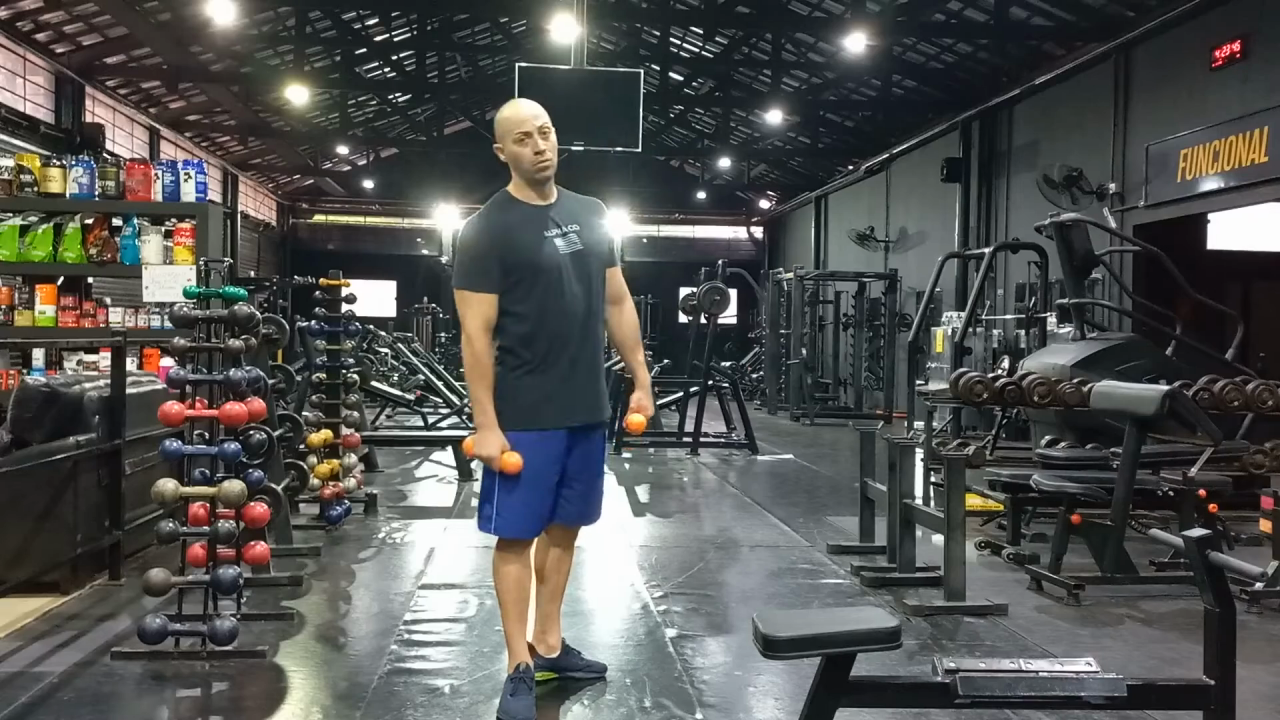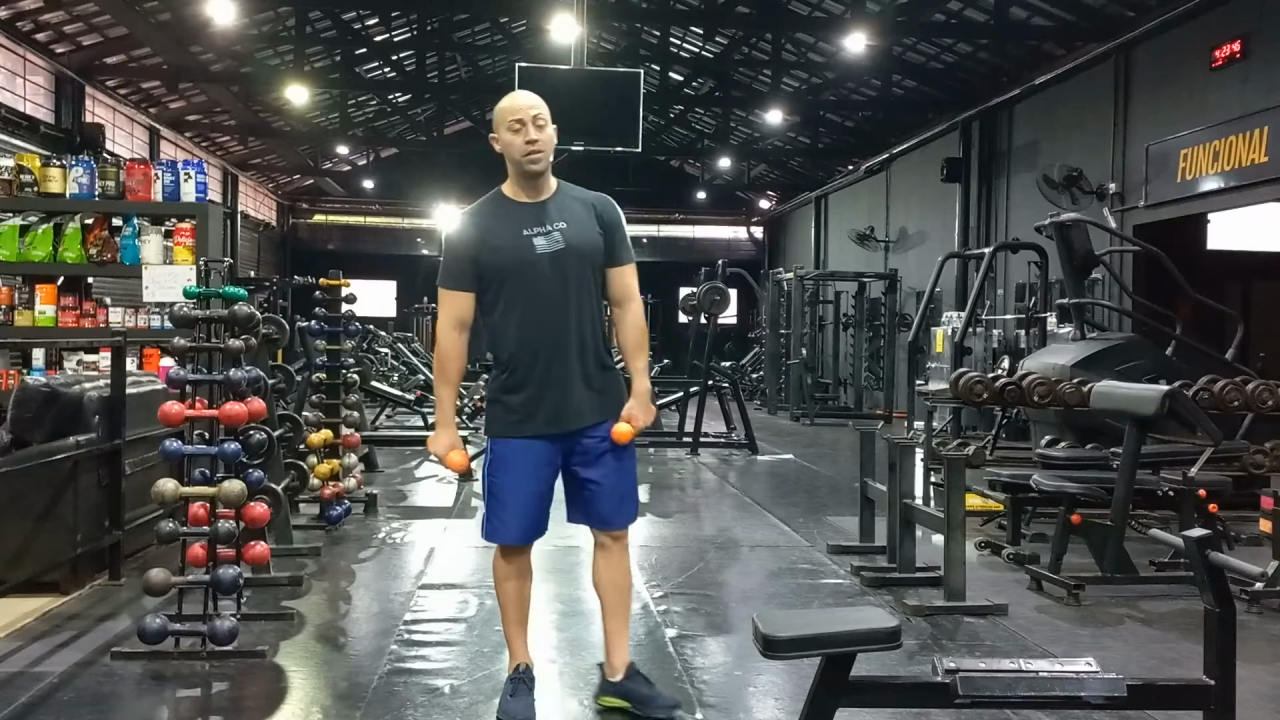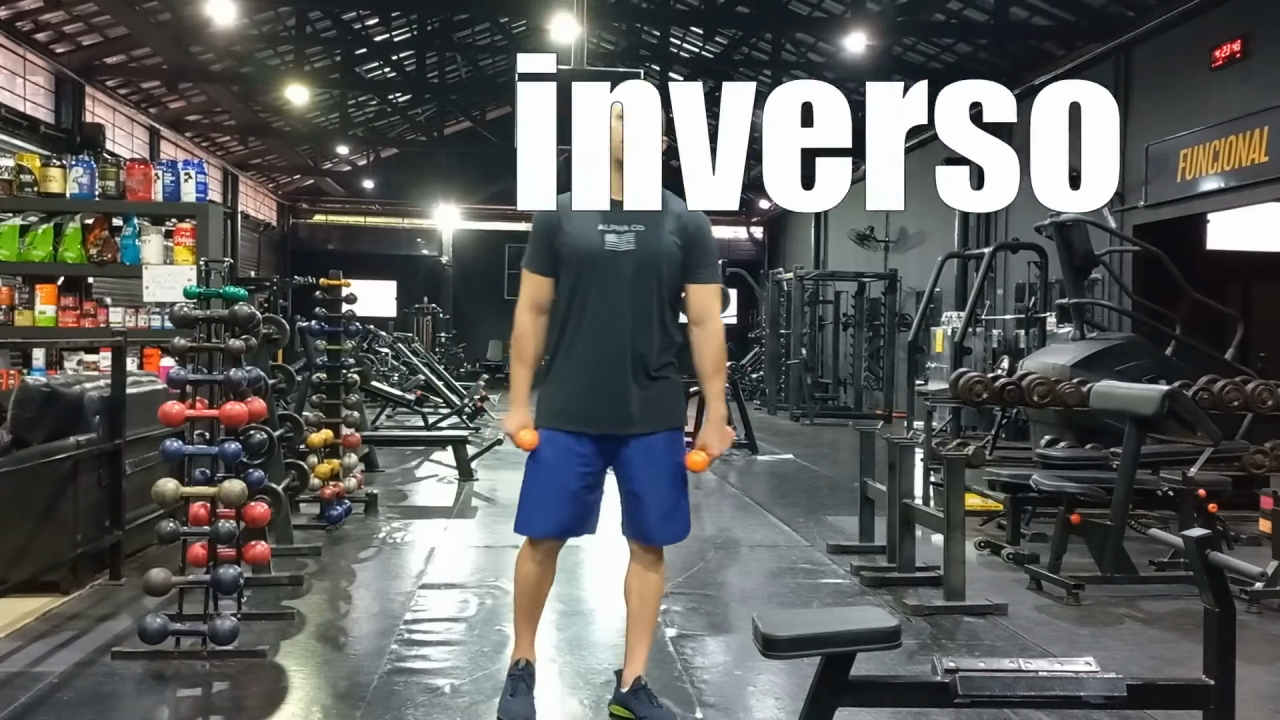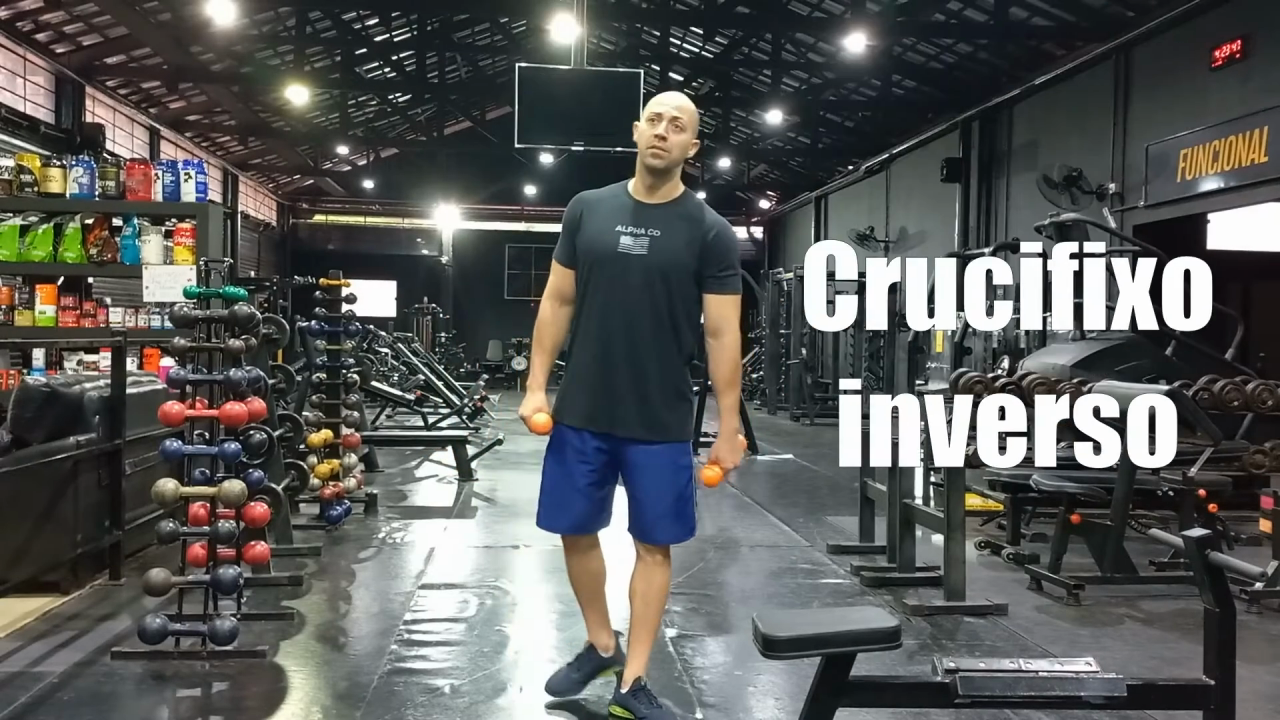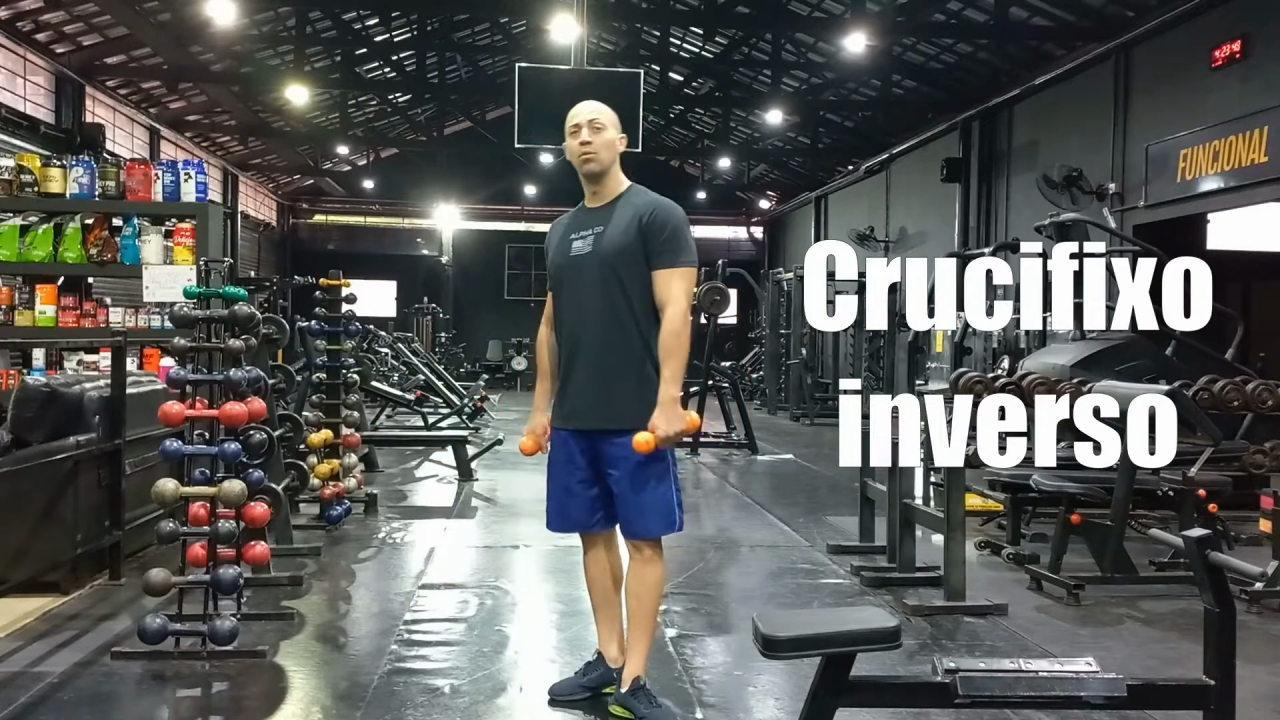
dt=0.7s
person 1, frame 1
left shoulder: (590, 213)
right shoulder: (487, 229)
left elbow: (617, 302)
right elbow: (476, 332)
left wrist: (641, 379)
right wrist: (486, 424)
left hip: (587, 409)
right hip: (526, 415)
left knee: (564, 528)
right knee: (516, 536)
left ankle: (549, 645)
right ankle: (520, 668)
person 1, frame 2
left shoulder: (598, 211)
right shoulder: (474, 229)
left elbow: (627, 304)
right elbow: (453, 328)
left wrist: (640, 389)
right wrist: (445, 421)
left hip: (598, 408)
right hip: (519, 417)
left knee: (613, 532)
right knee: (513, 543)
person 1, frame 3
left shoulder: (687, 225)
right shoulder: (559, 217)
left elbow: (706, 323)
right elbow: (532, 312)
left wrist: (715, 414)
right wrist: (519, 401)
left hip: (652, 416)
right hip: (567, 413)
left knee: (649, 544)
right knee: (542, 538)
right ankle: (522, 665)
person 1, frame 4
left shoulder: (709, 232)
right shoulder: (586, 210)
left elbow: (723, 334)
right elbow: (558, 303)
left wrist: (728, 429)
right wrist: (536, 387)
left hip: (660, 421)
right hip: (581, 412)
left knee: (654, 544)
right knee: (576, 530)
right ankle: (601, 644)
person 1, frame 5
left shoulder: (657, 214)
right shoulder: (561, 230)
left elbow: (676, 311)
left wrist: (669, 400)
right wrist: (541, 405)
left hip: (634, 415)
right hip: (575, 417)
left knee: (643, 538)
right knee: (592, 535)
right ankle: (608, 657)
